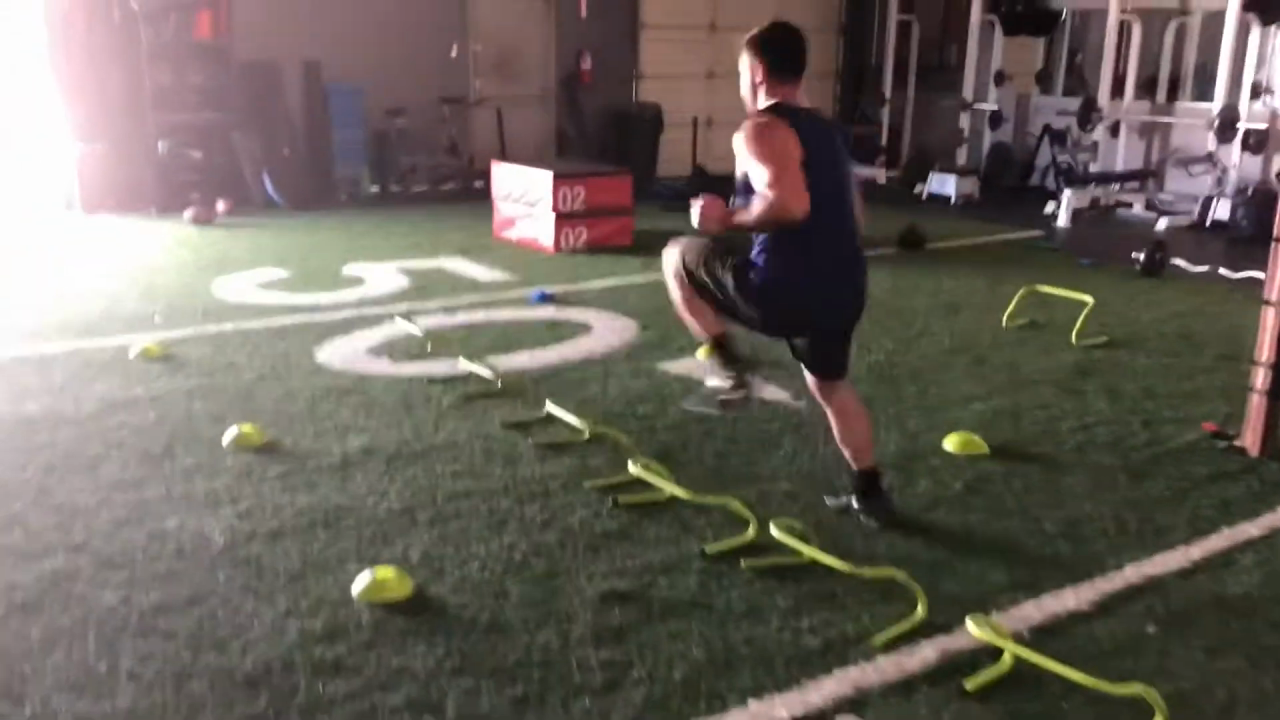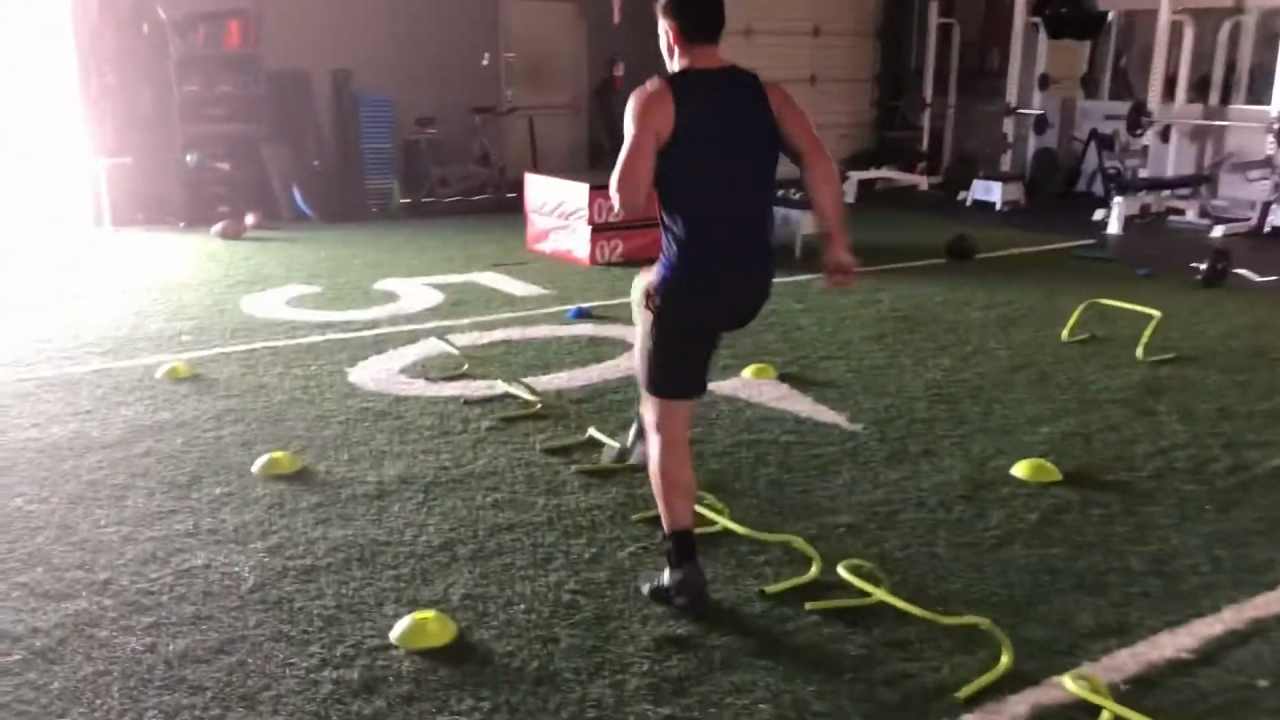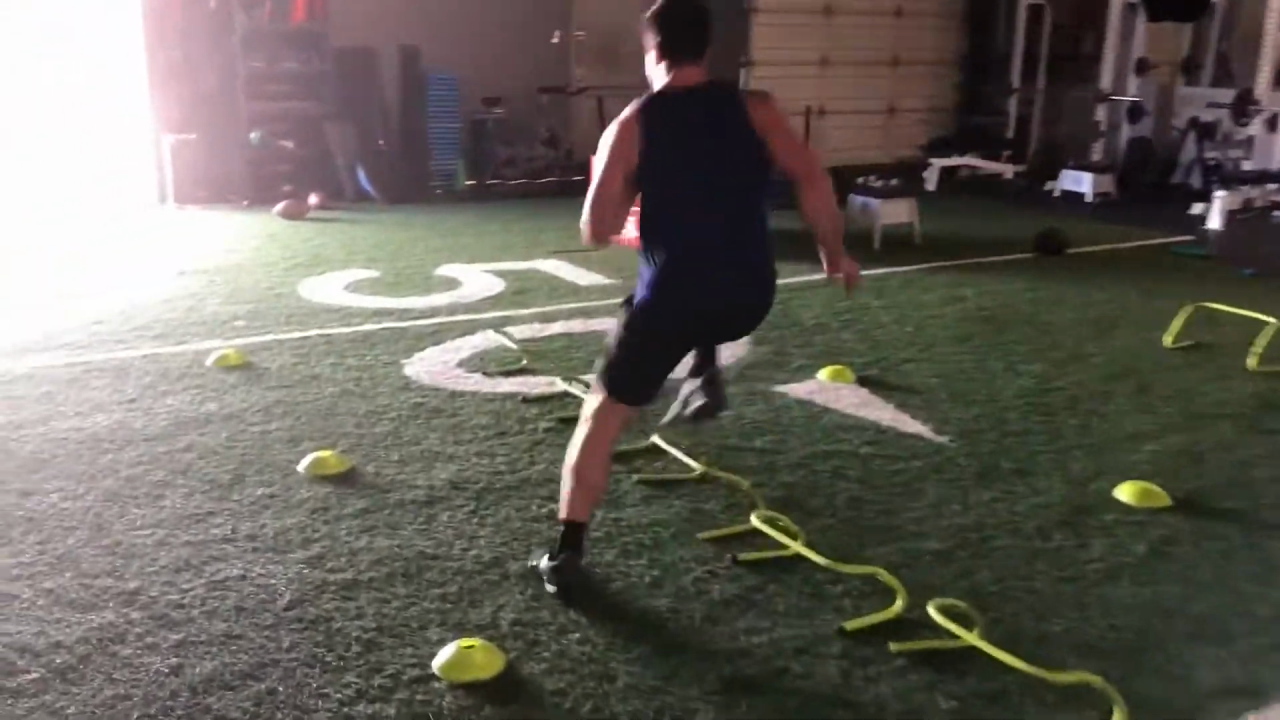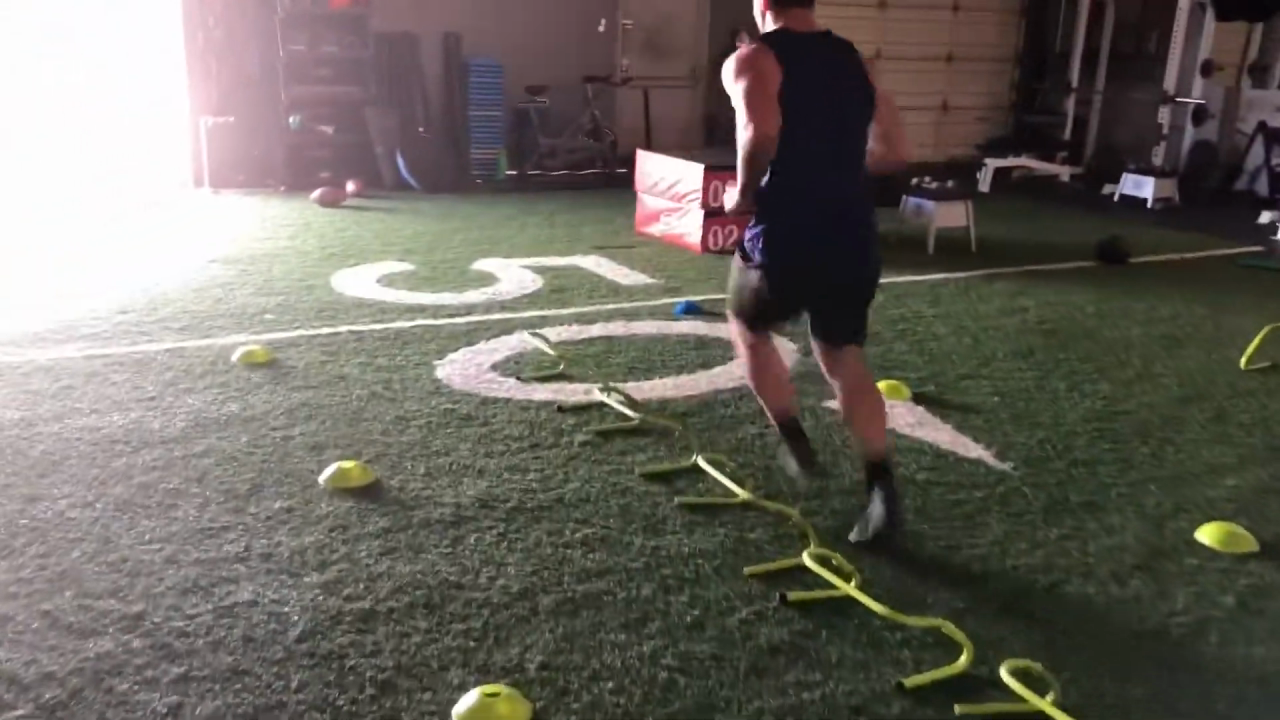
dt=0.4s
person 1, frame 1
left shoulder: (761, 131)
right shoulder: (828, 133)
left elbow: (790, 202)
left wrist: (729, 214)
left hip: (783, 291)
right hip: (845, 292)
left knee: (681, 258)
right knee: (832, 386)
left ankle: (729, 363)
right ankle: (868, 491)
person 1, frame 2
left shoulder: (656, 99)
right shoulder: (767, 95)
left elbow: (627, 198)
right elbow: (822, 169)
left wrist: (646, 199)
right wrist: (837, 248)
left hip: (693, 280)
right hip: (753, 280)
left knee: (666, 421)
right knee: (648, 293)
left ankle: (682, 571)
right ankle: (657, 427)
person 1, frame 3
left shoulder: (631, 126)
right shoulder: (754, 110)
left elbow: (598, 231)
right elbow: (811, 179)
right wrist: (836, 254)
left hip: (668, 296)
right hip: (748, 293)
left knee: (602, 420)
left ankle: (566, 554)
right ankle: (706, 379)
person 1, frame 4
left shoulder: (753, 61)
right shoulder: (853, 62)
left elbow: (761, 130)
right elbow: (890, 154)
left wrist: (745, 189)
left hip: (785, 246)
right hip: (853, 246)
left knee: (747, 325)
right knee: (846, 365)
left ankle: (796, 441)
right ankle: (882, 489)
